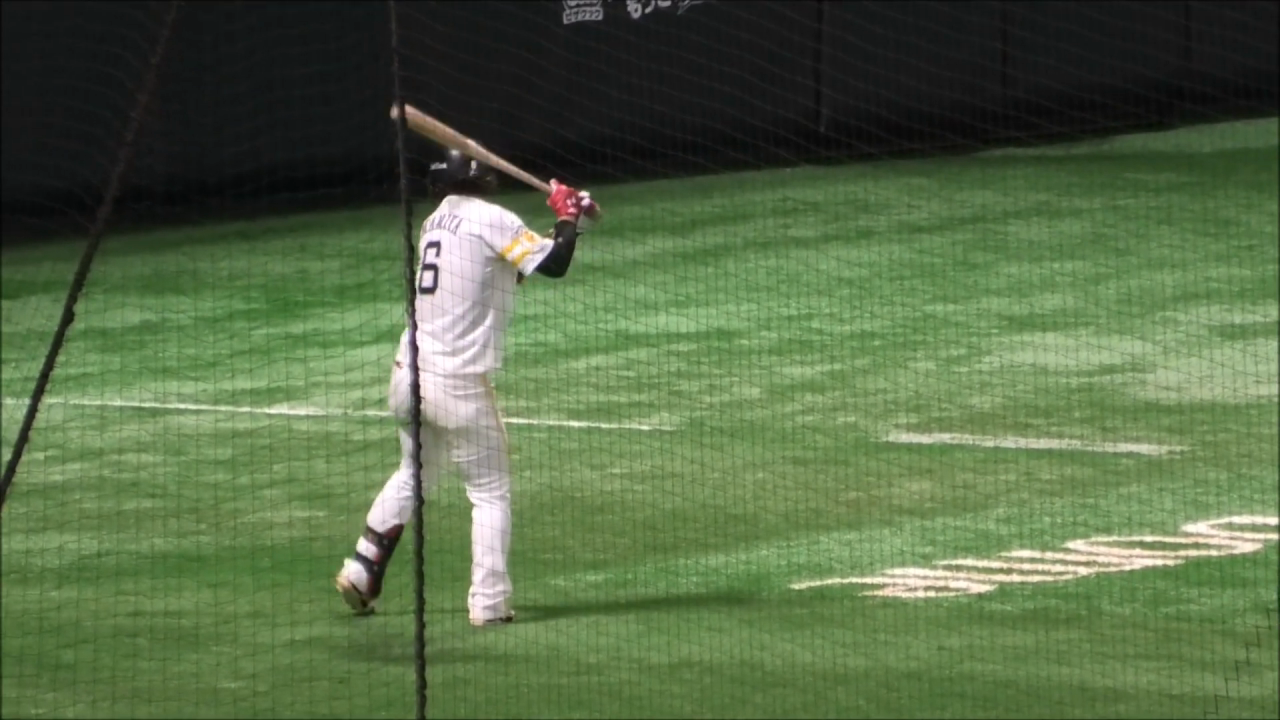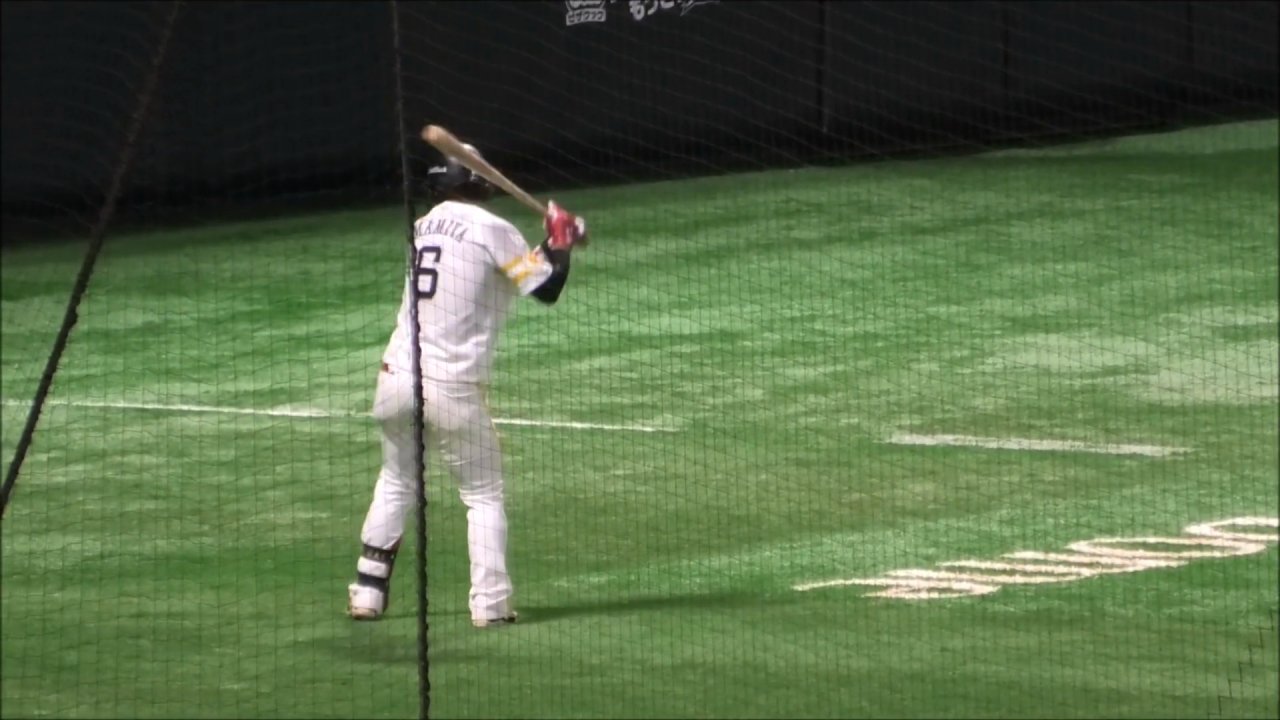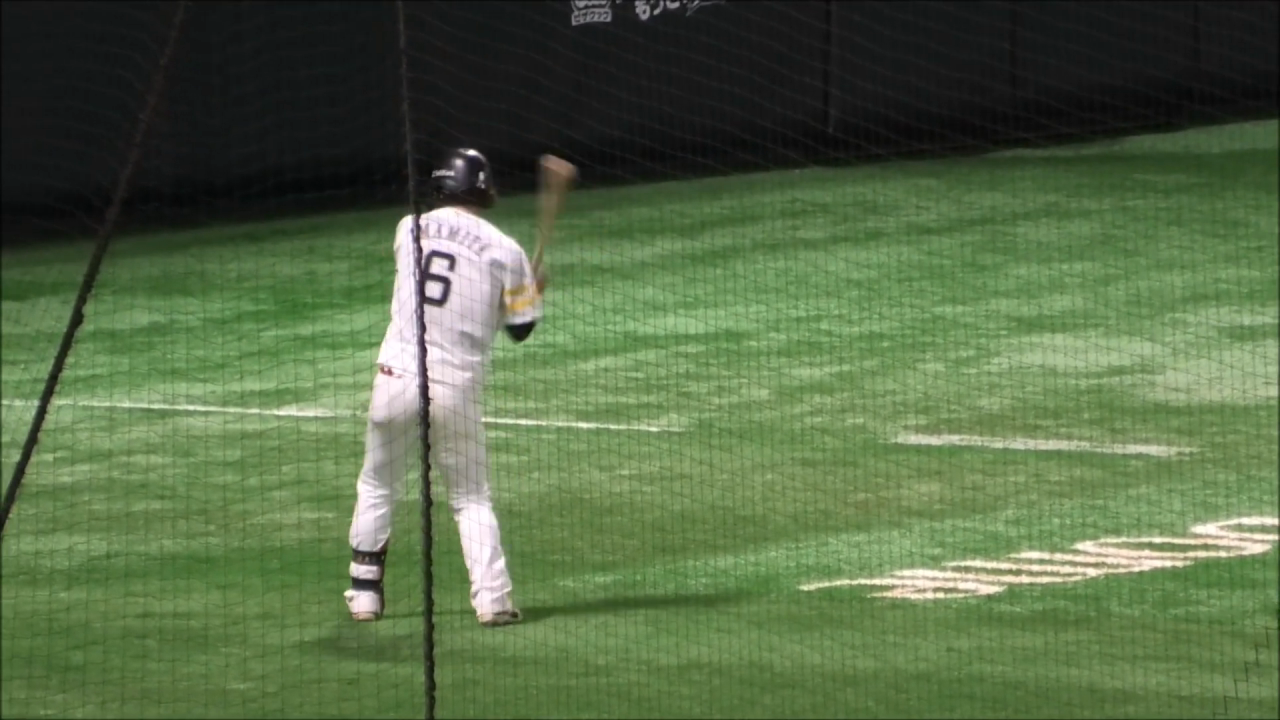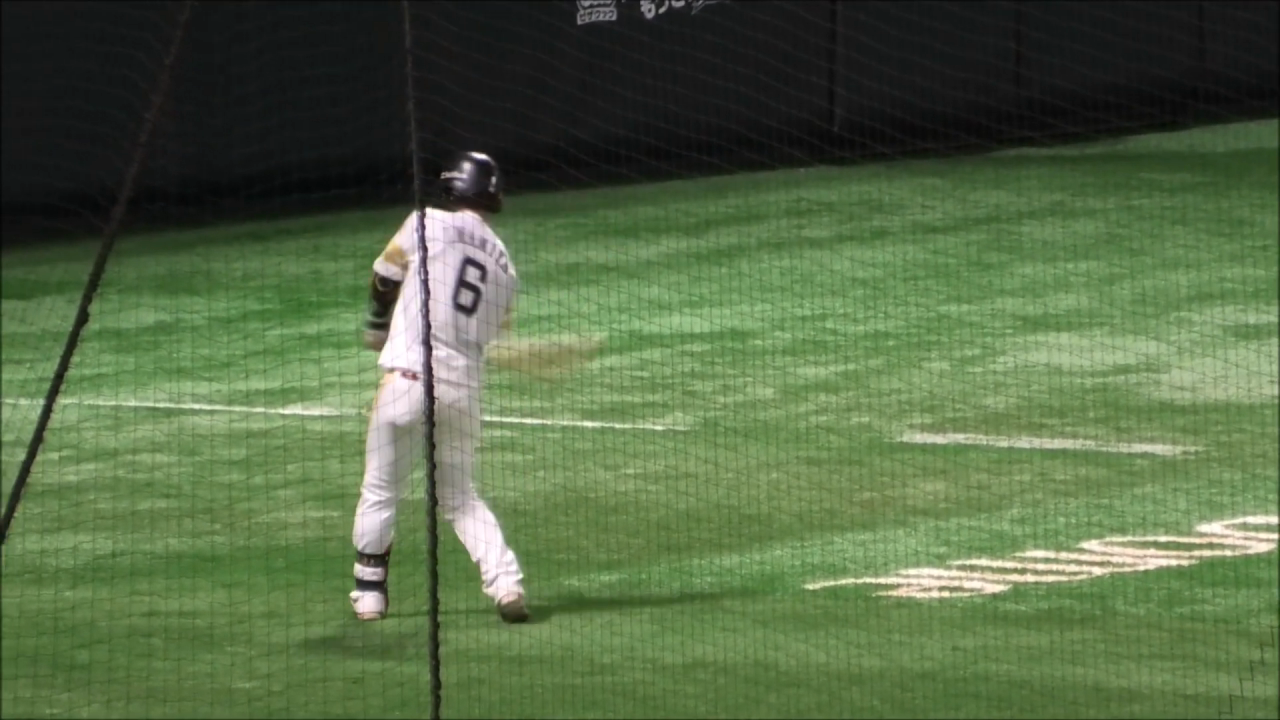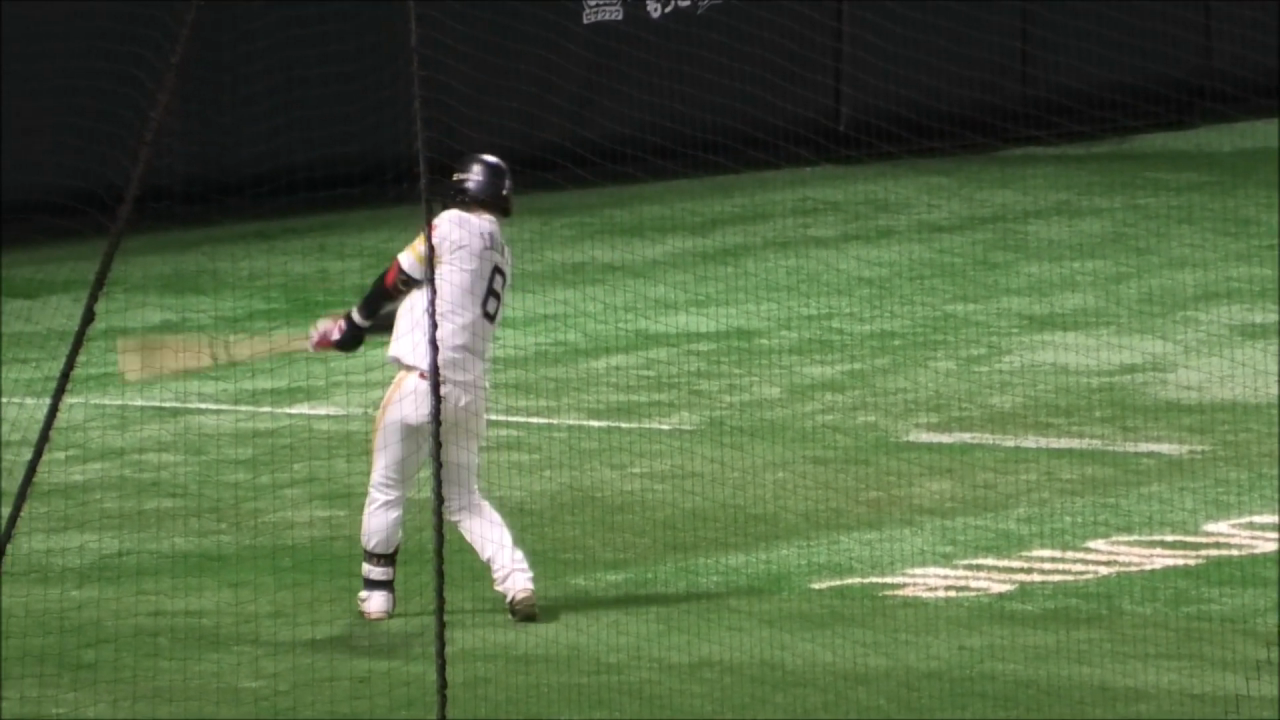
dt=0.1s
person 1, frame 1
left shoulder: (435, 220)
right shoulder: (491, 219)
left elbow: (508, 266)
right elbow: (552, 263)
left wrist: (566, 221)
right wrist: (569, 217)
left hip: (408, 373)
right hip: (457, 381)
left knee: (413, 473)
right knee: (490, 493)
left ankle: (361, 570)
right ankle: (488, 603)
person 1, frame 2
left shoulder: (427, 225)
right shoulder: (496, 230)
right elbow: (545, 288)
left wrist: (543, 246)
right wrist: (561, 242)
left hip: (397, 376)
right hip: (457, 389)
left knee: (397, 482)
right knee: (484, 497)
left ankle: (368, 591)
right ankle: (491, 603)
person 1, frame 3
left shoulder: (412, 226)
right shoulder: (507, 251)
right elbow: (521, 329)
right wrist: (534, 288)
left hip: (396, 382)
right hip: (455, 391)
left knee: (377, 489)
right knee: (471, 500)
left ankle: (365, 594)
right ankle: (493, 600)
person 1, frame 4
left shoulder: (428, 222)
right shoulder: (504, 258)
left elbow: (384, 281)
left wrist: (385, 323)
left hip: (408, 382)
right hip: (465, 390)
left knee: (380, 492)
right knee: (461, 500)
left ankle: (371, 595)
right ankle: (507, 584)
person 1, frame 5
left shoulder: (454, 226)
right shoulder: (500, 254)
left elbow: (399, 277)
left wrist: (353, 324)
left hip: (423, 384)
right hip: (469, 391)
left knee: (387, 491)
right knee: (464, 499)
left ankle: (378, 592)
right ankle: (517, 581)
